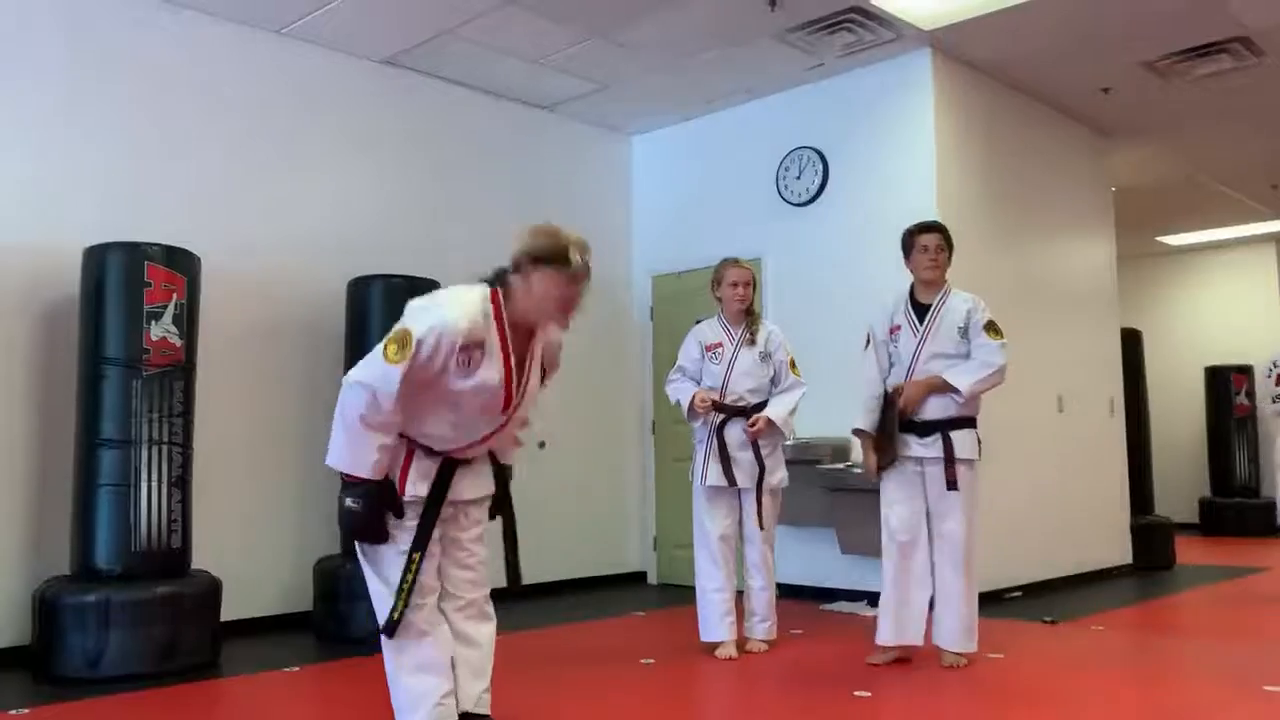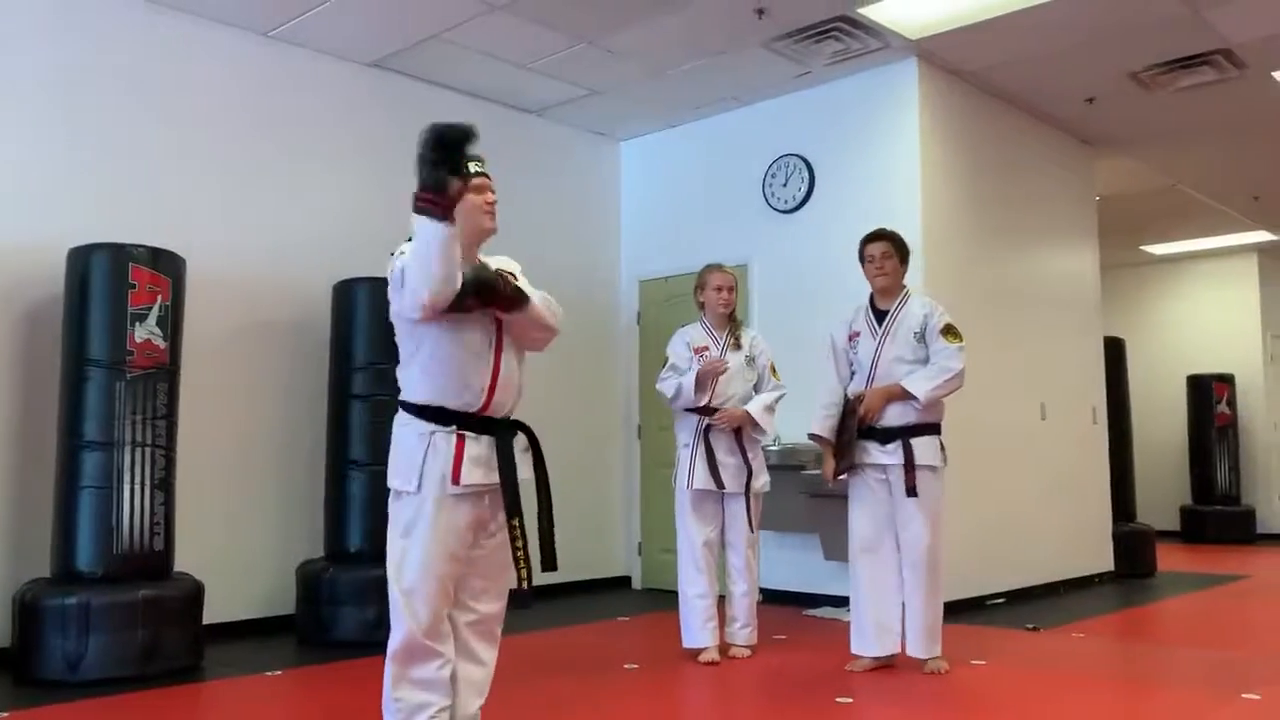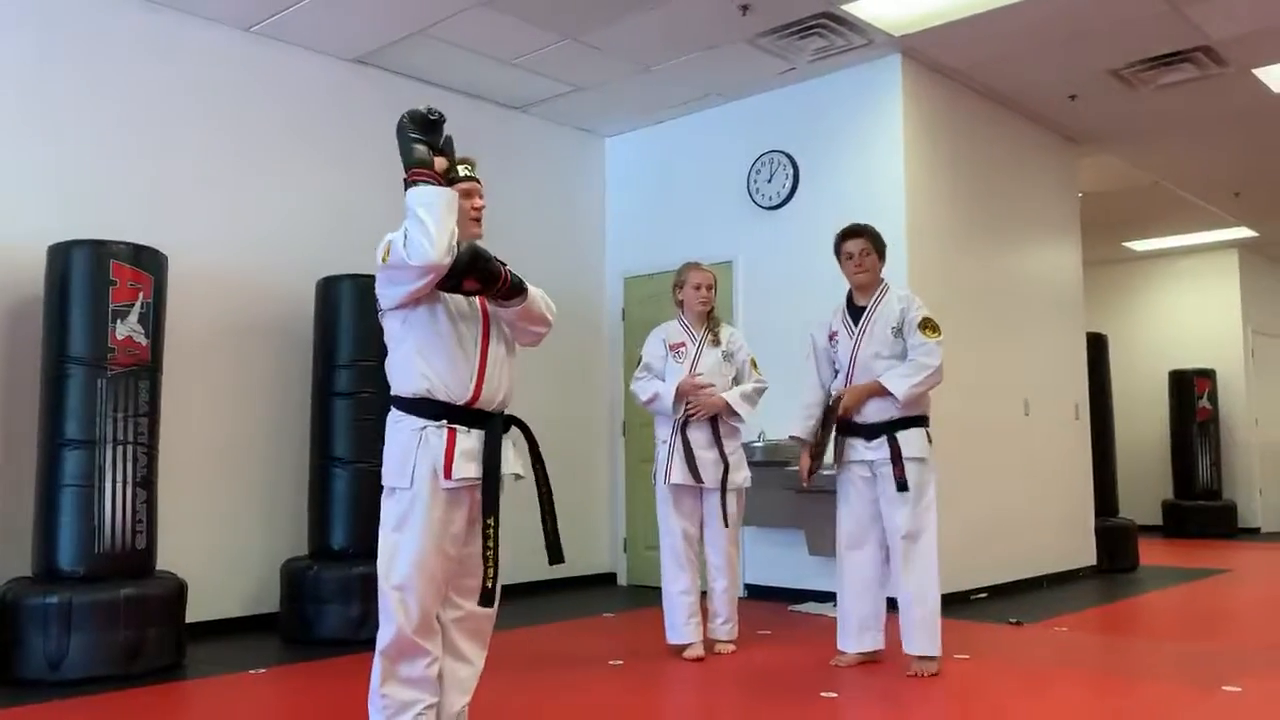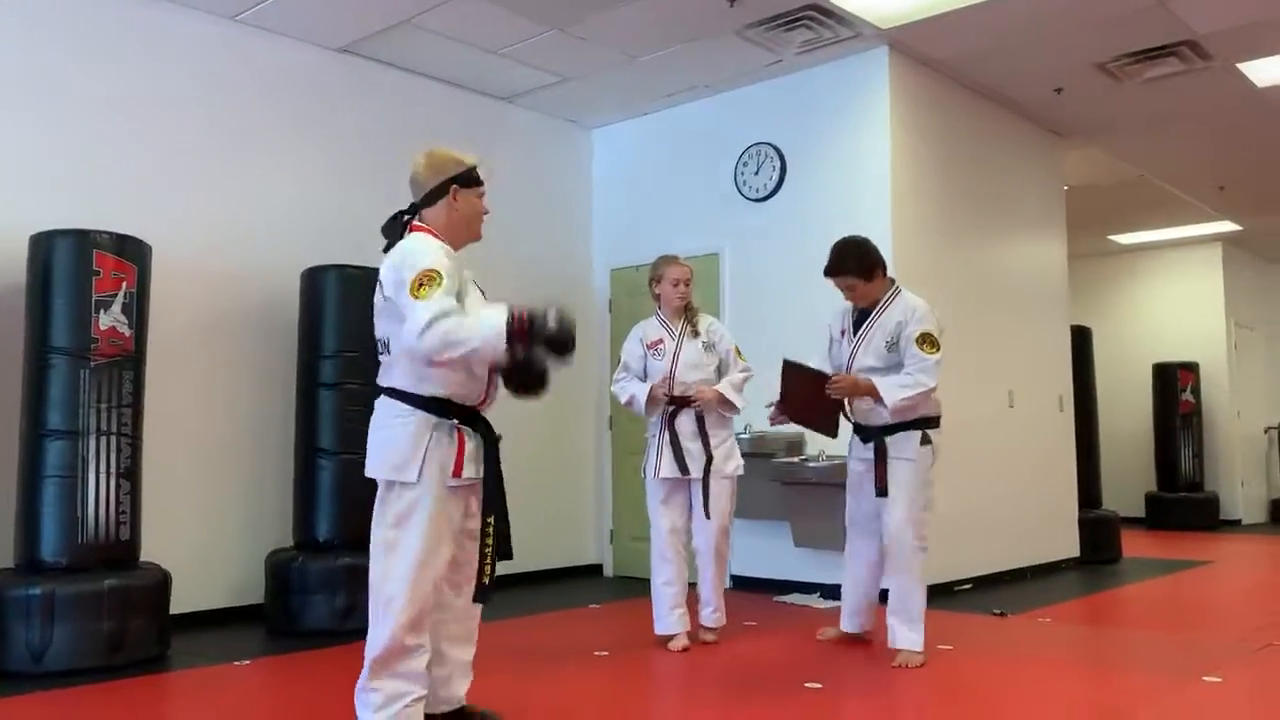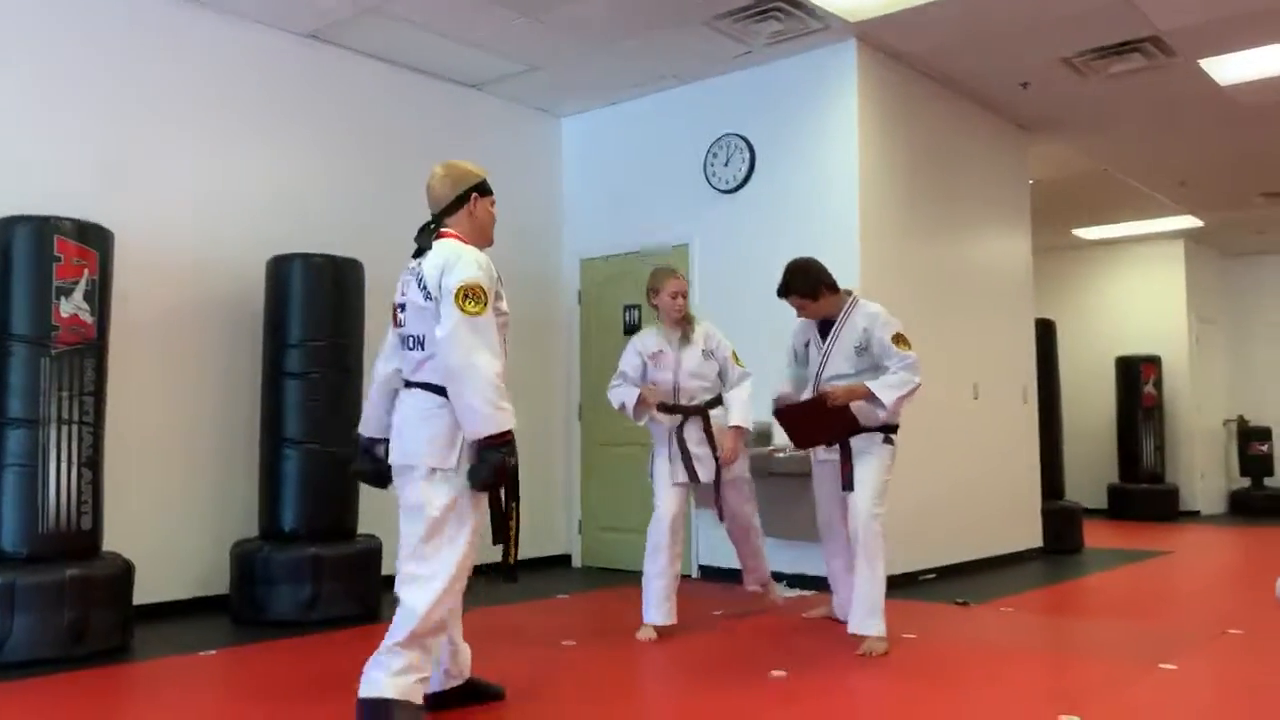
dt=0.5s
person 1, frame 1
left shoulder: (547, 340)
right shoulder: (451, 318)
right elbow: (368, 391)
left wrist: (501, 469)
right wrist: (361, 484)
left hip: (465, 477)
right hip: (404, 475)
left knee: (468, 600)
right knee: (412, 603)
person 1, frame 2
left shoulder: (496, 268)
right shoulder: (416, 260)
left elbow: (543, 326)
right elbow: (428, 293)
left wrist: (506, 294)
right wrist: (438, 205)
left hip: (495, 455)
right hip: (435, 454)
left knee: (483, 604)
right knee: (425, 605)
person 1, frame 3
left shoulder: (483, 272)
right shoulder: (400, 258)
left elbow: (539, 324)
right elbow: (430, 258)
left wrist: (498, 281)
right wrist: (425, 171)
left hip: (486, 449)
right hip: (428, 448)
left knee: (471, 599)
right knee: (414, 597)
person 1, frame 4
left shoulder: (436, 258)
right shoulder: (421, 254)
left elbow: (467, 341)
right elbow: (433, 338)
left wrist: (519, 353)
right wrist: (519, 324)
left hip: (448, 438)
right hip: (421, 438)
left knee: (457, 579)
right knee: (410, 586)
person 1, frame 5
left shoulder: (421, 266)
right shoulder: (467, 262)
left elbow: (392, 362)
right elbow: (468, 360)
left wrist: (373, 435)
right wrist: (496, 436)
left hip: (418, 420)
right hip: (448, 425)
left knee: (441, 558)
right knee: (439, 561)
person 2, frame 1
left shoulder: (970, 308)
right shoulder: (889, 317)
left elbow: (992, 366)
right elbow: (873, 382)
left wrist: (930, 384)
right wrist: (868, 441)
left hip: (951, 439)
right hip: (902, 441)
left knee: (953, 538)
right knee: (901, 534)
left ankle: (954, 640)
right ankle: (899, 636)
person 2, frame 2
left shoulder: (928, 313)
right shoulder: (851, 326)
left elbow: (950, 370)
right elbow: (836, 388)
left wrist: (889, 391)
right wrist: (828, 446)
left hip: (915, 445)
right hip: (866, 449)
left knee: (920, 544)
right knee: (869, 545)
left ankle: (927, 646)
right ankle: (876, 645)
person 2, frame 3
left shoulder: (907, 306)
right shoulder: (832, 323)
left elbow: (928, 366)
right elbow: (819, 388)
left wrist: (868, 388)
right wrist: (807, 445)
left hip: (902, 440)
right hip: (853, 444)
left knee: (910, 537)
right knee: (856, 541)
left ankle: (922, 646)
right ankle: (862, 640)
person 2, frame 4
left shoulder: (912, 313)
right shoulder: (845, 317)
left elbow: (922, 380)
right elbow: (835, 376)
left wrist: (863, 386)
left hip: (908, 438)
right hip: (865, 439)
left knee: (902, 533)
right knee: (860, 532)
left ankle: (909, 640)
right ankle: (856, 620)
person 2, frame 5
left shoulder: (874, 319)
right shoulder: (805, 330)
left elbow: (908, 374)
right elbow: (798, 376)
left wrist: (857, 392)
right wrist: (787, 400)
left hip: (870, 438)
right hip: (825, 440)
left knee: (864, 519)
right knee: (831, 524)
left ankle: (871, 627)
right ankle: (844, 603)
person 3, frame 1
left shoulder: (770, 335)
right shoulder: (701, 335)
left elbow: (791, 387)
right elbow: (677, 380)
left wrist: (770, 418)
right wrist: (693, 398)
left hip: (760, 446)
right hip: (714, 446)
left knee: (760, 541)
right knee: (715, 541)
left ankle: (759, 628)
right ankle: (722, 633)
person 3, frame 2
left shoulder: (751, 341)
right shoulder: (685, 338)
left elbow: (773, 391)
right elbow: (668, 387)
left wrist: (746, 413)
right wrist: (698, 378)
left hip: (742, 450)
right hip: (698, 451)
left knee: (742, 546)
right knee: (698, 546)
left ankle: (740, 633)
right ankle: (704, 638)
person 3, frame 3
left shoulder: (730, 337)
right shoulder: (662, 336)
left elbow: (755, 385)
right elbow: (641, 385)
left wrist: (723, 401)
right wrist: (678, 391)
left hip: (722, 446)
right hip: (677, 447)
left knee: (723, 542)
right knee: (680, 543)
left ankle: (723, 629)
right ankle: (688, 633)
person 3, frame 4
left shoulder: (710, 327)
right shoulder: (642, 333)
left elbow: (741, 372)
right elbow: (623, 382)
left wrist: (719, 393)
right wrist: (647, 393)
left hip: (711, 435)
right hip: (666, 439)
left knee: (713, 532)
right knee: (668, 534)
left ankle: (711, 618)
right ankle: (675, 624)
person 3, frame 5
left shoulder: (706, 333)
right shoulder: (642, 344)
left elbow: (739, 379)
right elbow: (618, 388)
left wrist: (735, 428)
right wrist: (637, 398)
left hip: (718, 434)
right hip: (672, 441)
left knee: (741, 517)
right knee: (666, 522)
left ankle: (762, 581)
right ankle: (654, 616)
